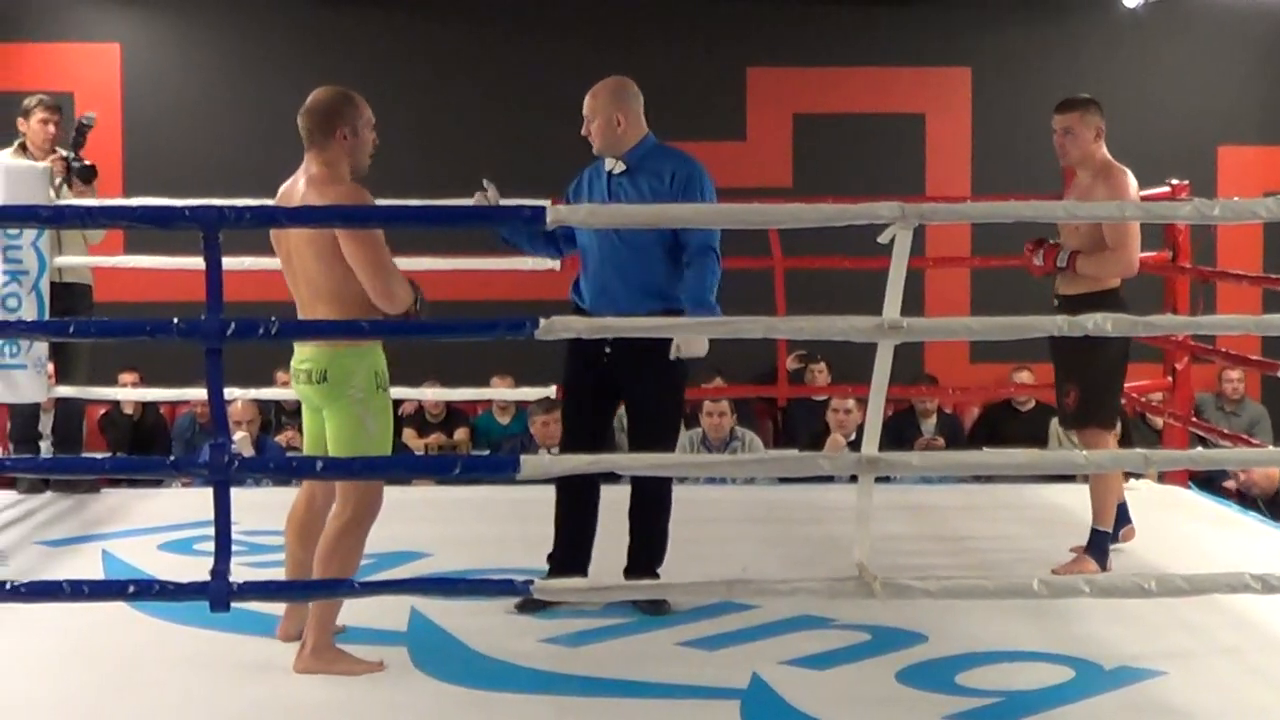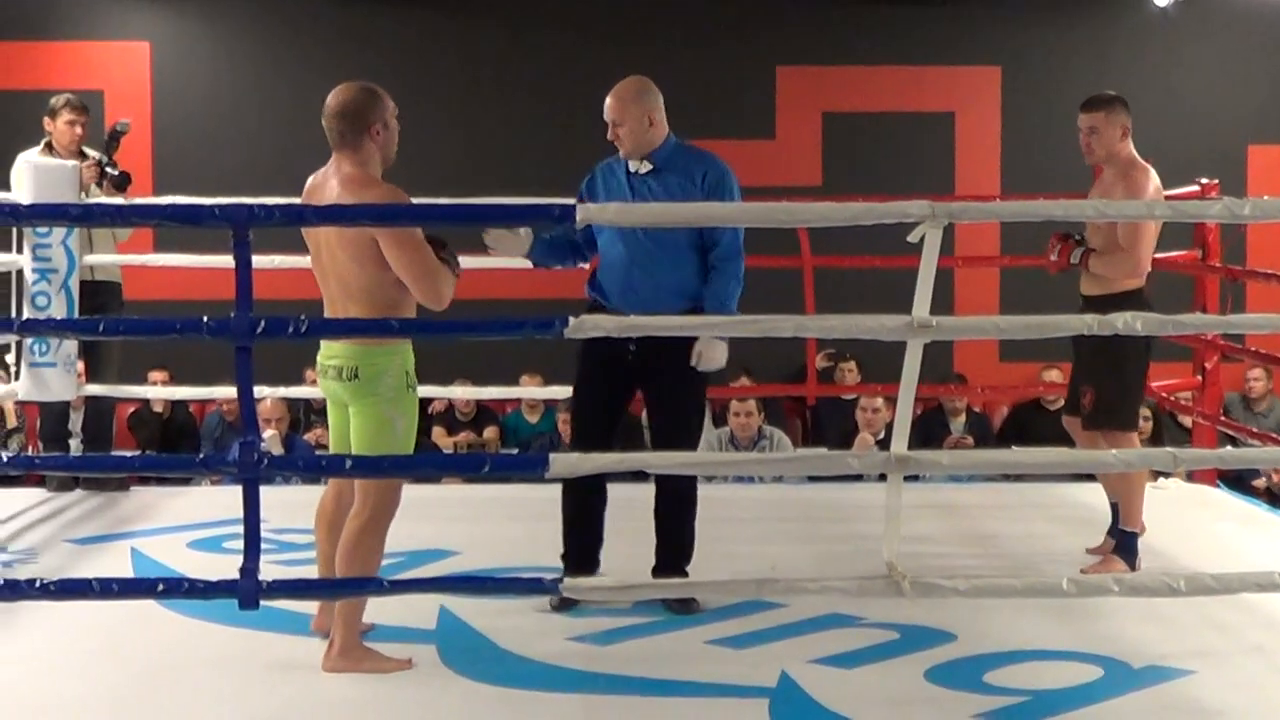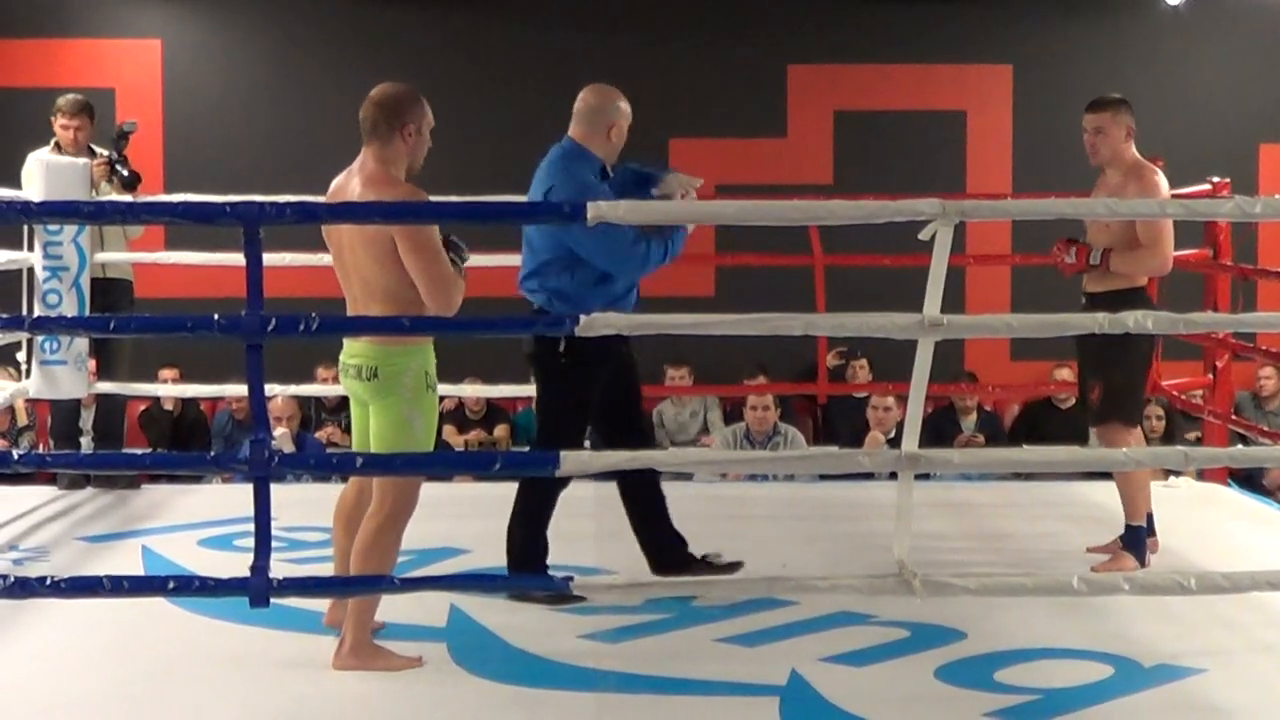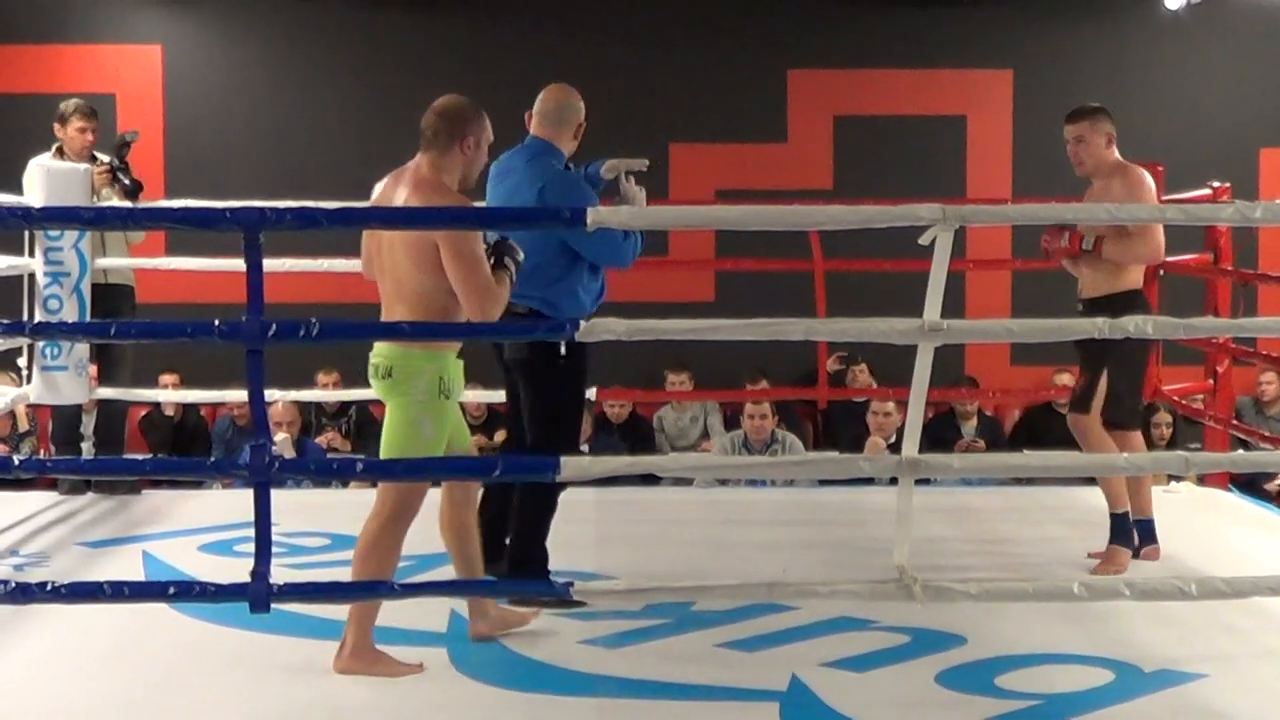
dt=0.5s
person 1, frame 1
left shoulder: (289, 194)
right shoulder: (345, 196)
right elbow: (388, 292)
left wrist: (384, 302)
right wrist: (415, 298)
left hip: (309, 357)
right hip: (350, 363)
left knee: (318, 488)
right knee: (359, 501)
left ankle: (295, 614)
right ankle: (318, 646)
person 1, frame 2
left shoulder: (317, 187)
right shoulder: (383, 200)
right elbow: (434, 295)
left wrist: (418, 253)
right wrist: (447, 261)
left hip: (335, 352)
right hip: (378, 361)
left knee: (343, 485)
right knee: (377, 500)
left ankle: (329, 610)
right ankle: (345, 644)
person 1, frame 3
left shoulder: (340, 188)
right shoulder: (402, 199)
right elbow: (444, 301)
left wrist: (433, 255)
right wrist: (453, 262)
left hip: (358, 352)
right hip: (400, 361)
left knee: (364, 483)
right knee: (394, 501)
left ankle: (342, 603)
right ankle: (356, 644)
person 1, frame 4
left shoulder: (389, 188)
right shoulder: (448, 208)
left elbow: (369, 265)
right elbow: (482, 309)
right wrist: (505, 266)
left hip: (406, 357)
right hip: (422, 367)
left knee: (464, 481)
right knee: (398, 504)
left ankle: (482, 610)
right ankle: (356, 645)
person 2, frame 1
left shoulder: (680, 174)
right shoulder: (589, 178)
left elbow: (702, 255)
right elbow: (557, 241)
left wrist: (697, 317)
left hip: (655, 338)
right hip: (591, 334)
left knee: (651, 461)
right knee: (578, 455)
left ankle: (643, 575)
right ankle: (566, 572)
person 2, frame 2
left shoulder: (707, 175)
right shoulder: (602, 178)
left elbow: (727, 258)
right elbow: (578, 246)
left wrist: (715, 328)
right wrist: (530, 246)
left hip: (677, 335)
right hip: (607, 331)
left knee: (675, 458)
right knee: (587, 450)
left ankle: (671, 573)
right ankle: (579, 570)
person 2, frame 3
left shoulder: (588, 168)
right shoulder: (567, 184)
left elbow: (622, 186)
right elbow: (627, 259)
left wrist: (662, 183)
right wrist: (679, 227)
left hip: (601, 332)
right hip: (567, 338)
left knee: (633, 445)
right knee: (558, 453)
left ankle: (671, 557)
right ankle: (525, 570)
person 2, frame 4
left shoulder: (506, 169)
right shoulder: (558, 182)
right elbow: (616, 252)
left wrist: (600, 173)
right wrist: (633, 209)
left hip: (515, 325)
right hip: (550, 334)
left knee: (524, 442)
right knee: (550, 453)
left ankle: (489, 550)
right ankle: (526, 572)
person 3, frame 1
left shoulder: (1116, 182)
right shoulder: (1079, 182)
left elbow: (1126, 261)
left wrist: (1061, 259)
right wrist: (1046, 255)
left hip: (1099, 314)
right hip: (1071, 311)
left knee: (1093, 431)
right knee: (1089, 427)
left ankle: (1098, 548)
right ankle: (1119, 519)
person 3, frame 2
left shoulder: (1136, 182)
right shoulder: (1108, 179)
left elbow: (1136, 263)
left wrist: (1075, 257)
right wrist: (1072, 248)
left hip: (1122, 315)
right hip: (1097, 312)
left knee: (1118, 430)
right knee: (1078, 421)
left ankle: (1126, 548)
right ankle: (1122, 517)
person 3, frame 3
left shoulder: (1146, 182)
right shoulder: (1106, 181)
left elbow: (1160, 259)
left wrist: (1093, 258)
right wrist: (1077, 254)
left hip: (1126, 312)
right hip: (1097, 309)
left knee: (1117, 426)
right knee: (1117, 426)
left ankle: (1135, 544)
right ankle: (1142, 528)
person 3, frame 4
left shoulder: (1132, 180)
right shoulder: (1094, 191)
left elbow: (1152, 248)
left wrist: (1085, 242)
right wrist: (1063, 244)
left hip: (1123, 314)
right hip: (1097, 315)
left knee: (1085, 417)
right knee: (1121, 427)
left ankle: (1122, 531)
right ankle: (1143, 535)
person 4, frame 1
left shoulder: (73, 166)
right shoulder: (6, 163)
left elbow: (95, 236)
left wrist: (84, 199)
left hip: (74, 283)
left knee: (75, 379)
person 4, frame 2
left shoulder: (98, 163)
right shoulder: (29, 163)
left elbow: (121, 233)
left wrist: (113, 197)
right wrist: (76, 187)
left hip: (104, 282)
left knee: (105, 377)
person 4, frame 3
left shoulder: (109, 162)
right shoulder: (39, 162)
left elbow: (134, 231)
left wrist: (122, 193)
right wrist: (86, 185)
left hip: (115, 279)
left knee: (115, 373)
right ankle: (67, 465)
person 4, frame 4
left shoulder: (110, 167)
right shoulder: (41, 167)
left elbow: (135, 235)
left wrist: (125, 196)
right wrist: (88, 191)
left hip: (116, 285)
left knee: (116, 380)
right ankle: (68, 471)
